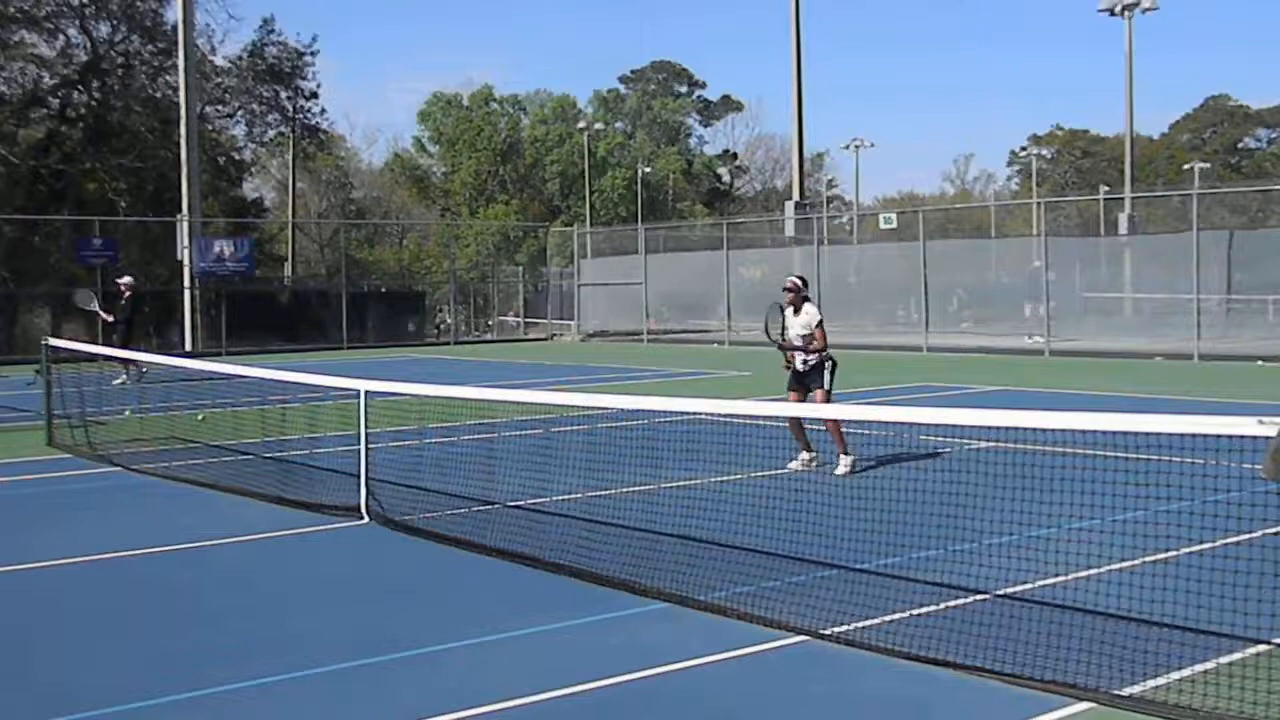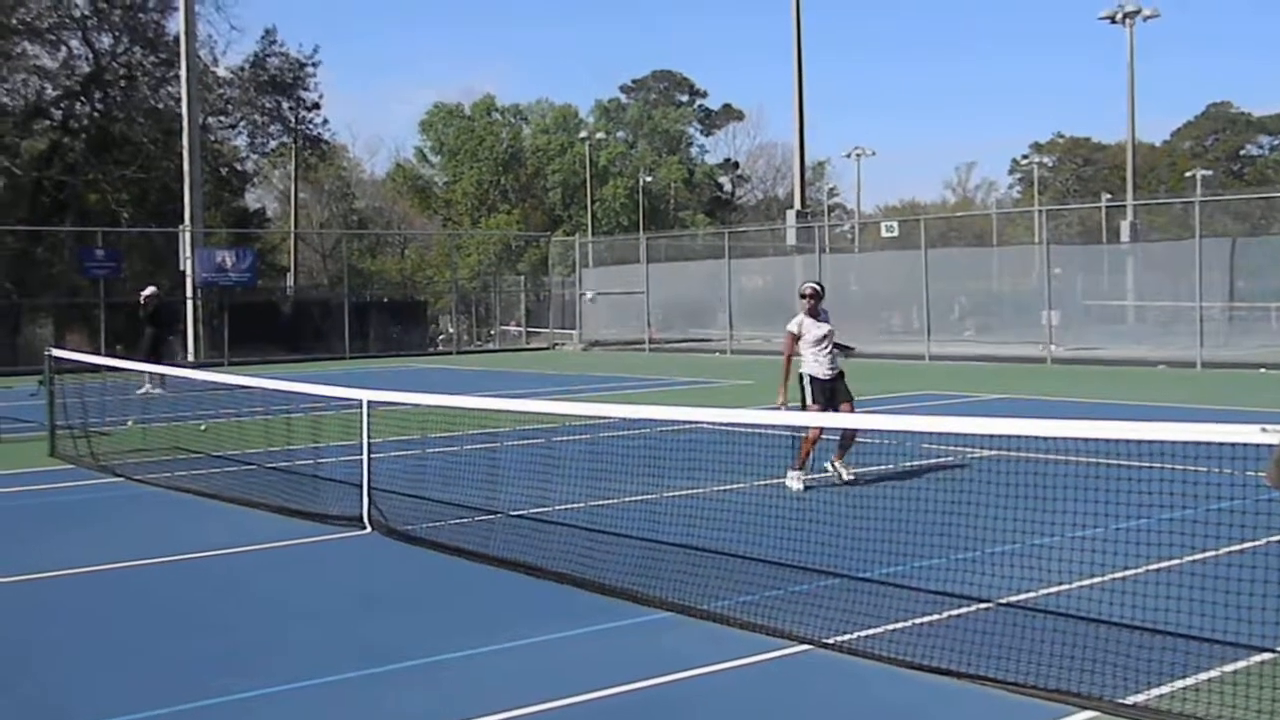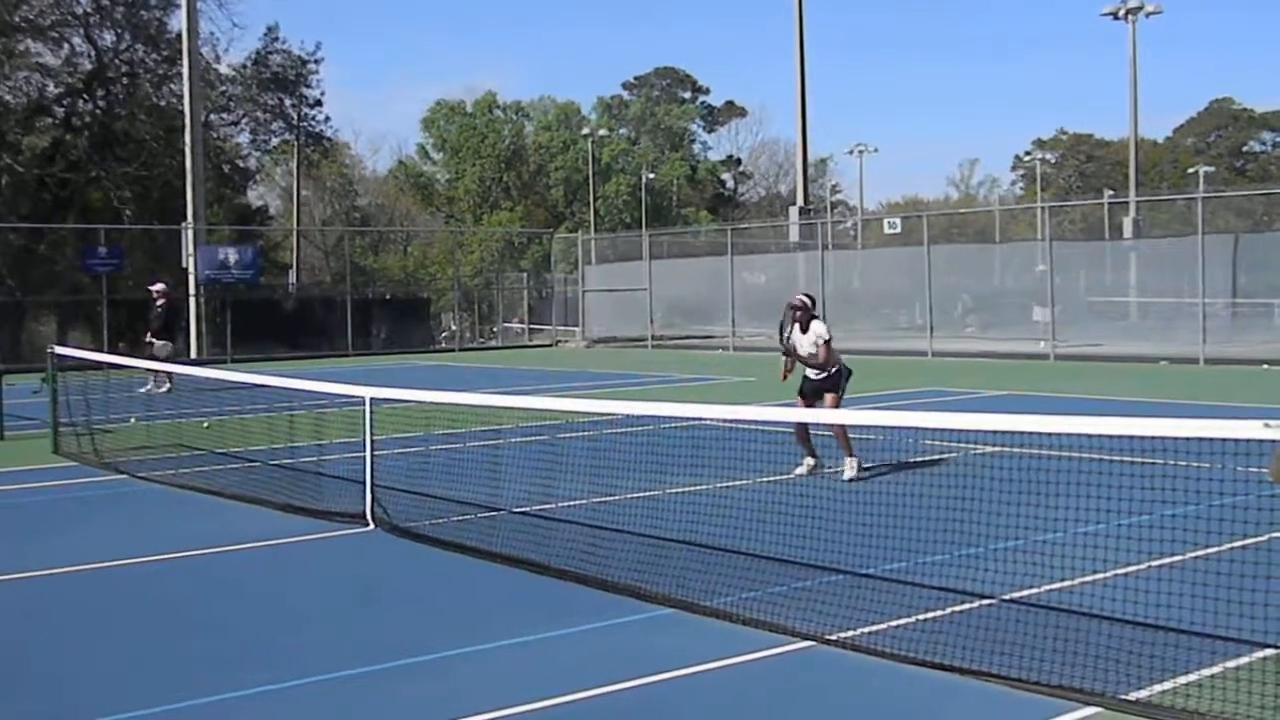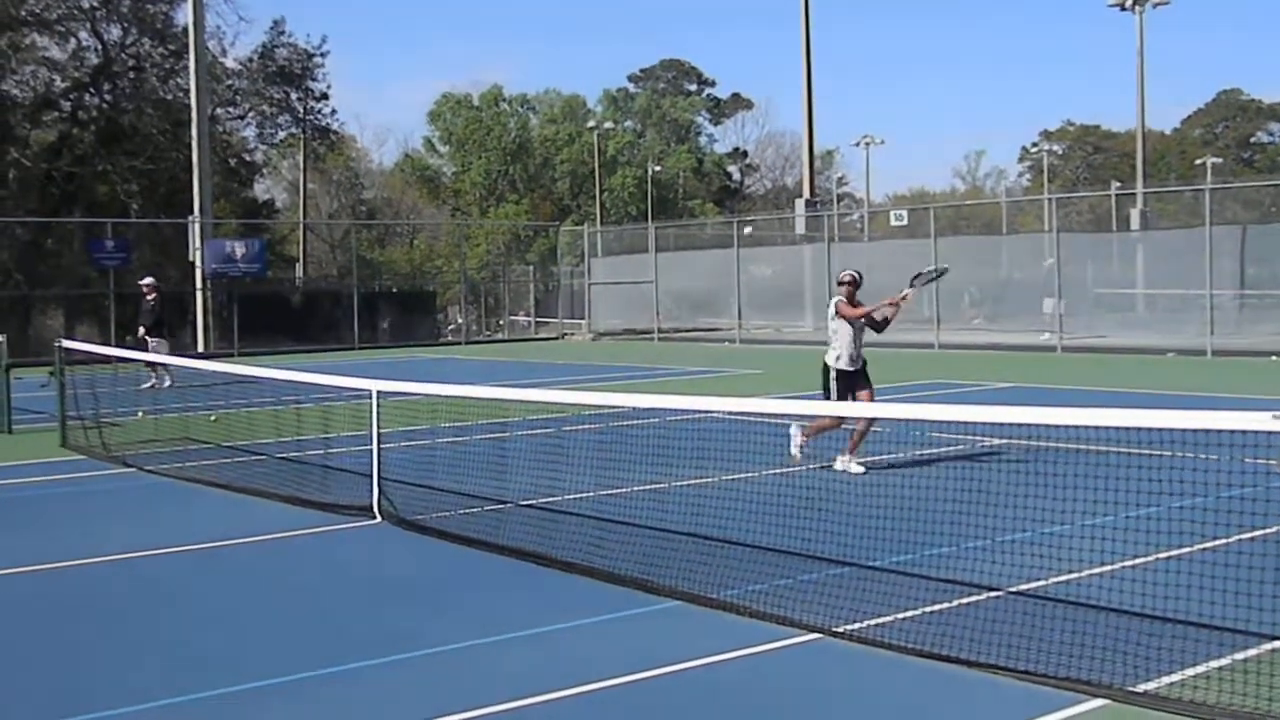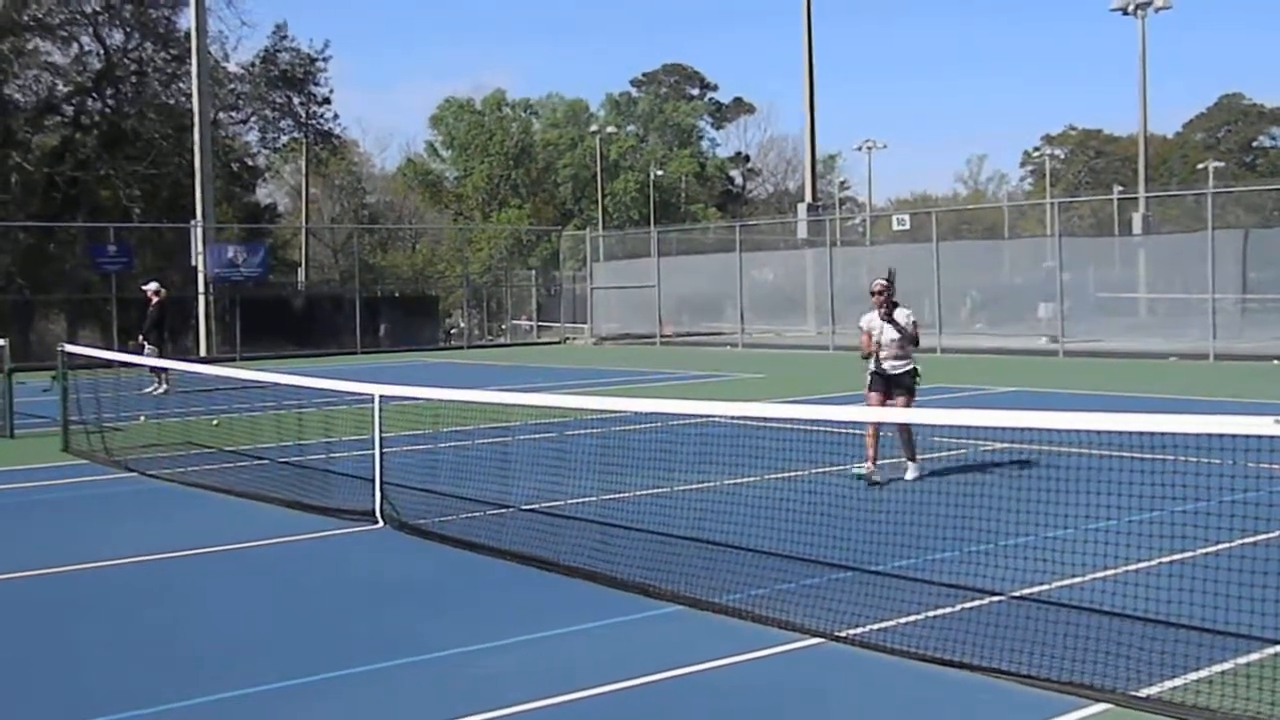
dt=1s
person 1, frame 1
left shoulder: (812, 313)
right shoulder: (787, 312)
left elbow: (822, 346)
left wrist: (795, 348)
right wrist: (790, 357)
left hip: (819, 366)
right hip: (800, 368)
right knee: (792, 415)
left ankle: (845, 457)
right ankle: (807, 455)
person 1, frame 2
left shoulder: (824, 315)
right shoulder: (797, 323)
right elbow: (788, 358)
left wrist: (839, 347)
right wrist: (783, 392)
left hip: (835, 377)
right hip: (813, 378)
left knee: (851, 426)
right knee: (816, 429)
left ankle: (837, 462)
right ankle: (795, 473)
person 1, frame 3
left shoulder: (819, 329)
right shoulder: (794, 329)
left elbow: (824, 364)
right elbow: (791, 352)
left wrist: (798, 358)
right wrist: (787, 367)
left hip: (833, 375)
right hip: (810, 377)
right knee: (799, 421)
left ankle: (851, 460)
right ankle: (811, 459)
person 1, frame 4
left shoulder: (858, 304)
right shoulder: (838, 303)
left elbow: (878, 328)
right elbow: (855, 314)
left wrist: (890, 313)
right wrist: (887, 303)
left hip: (857, 367)
right hip: (836, 368)
left knee: (868, 415)
right knee: (835, 421)
left ankle: (846, 458)
right ankle: (802, 433)
person 1, frame 5
left shoulder: (904, 314)
right shoulder: (869, 319)
left elbow: (915, 342)
right elbow: (865, 352)
left wrist: (894, 323)
right wrist: (870, 351)
left hip: (904, 373)
right hip: (879, 373)
left knee: (901, 420)
left ankle: (912, 464)
right ankle: (870, 467)
